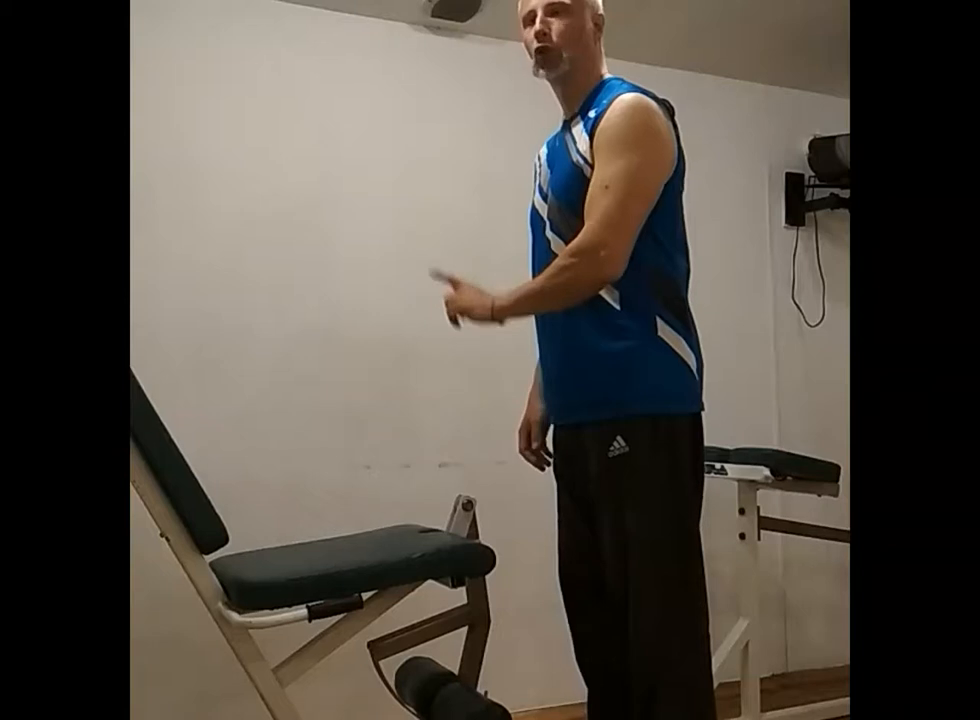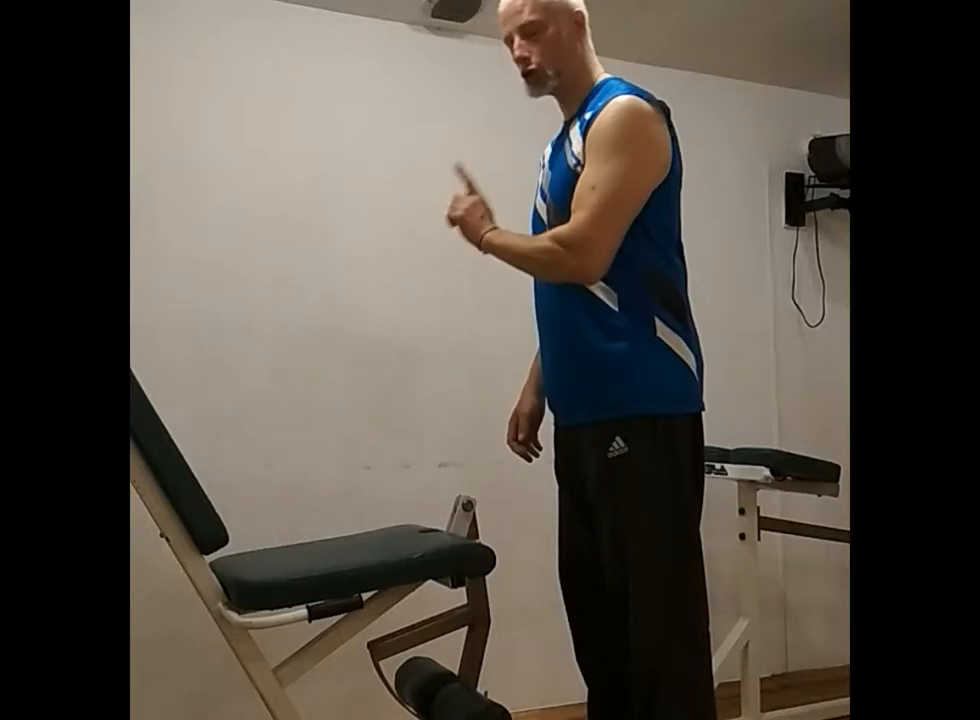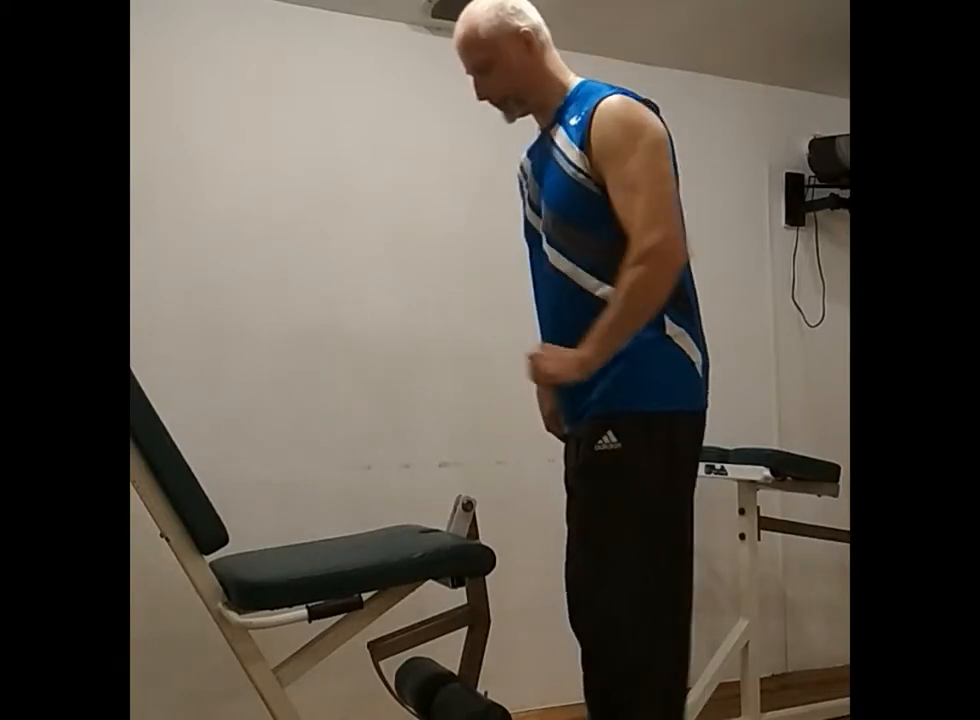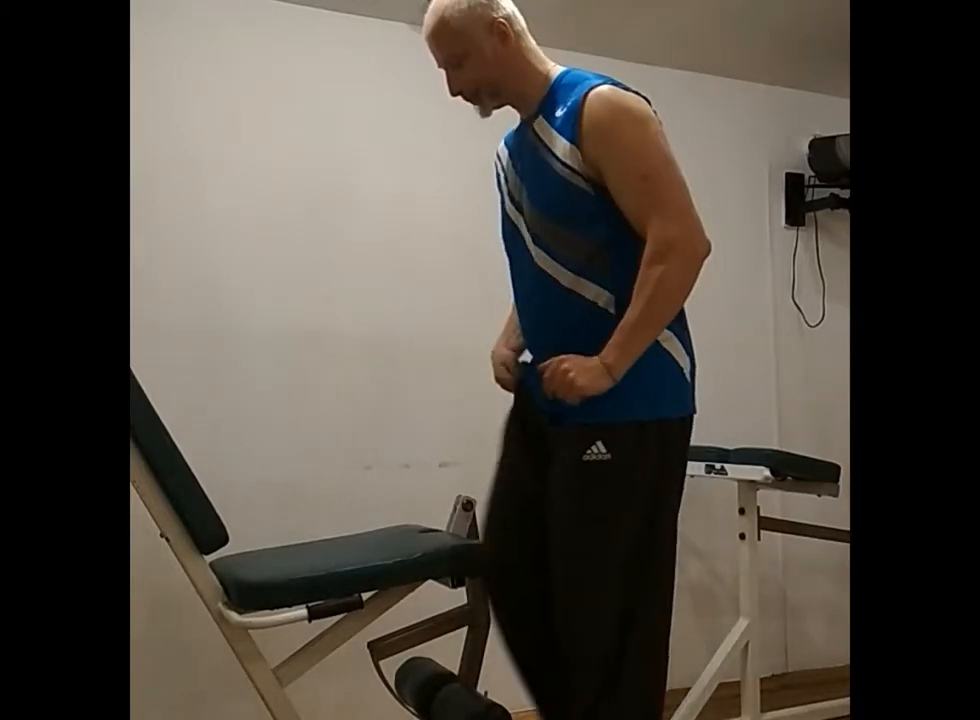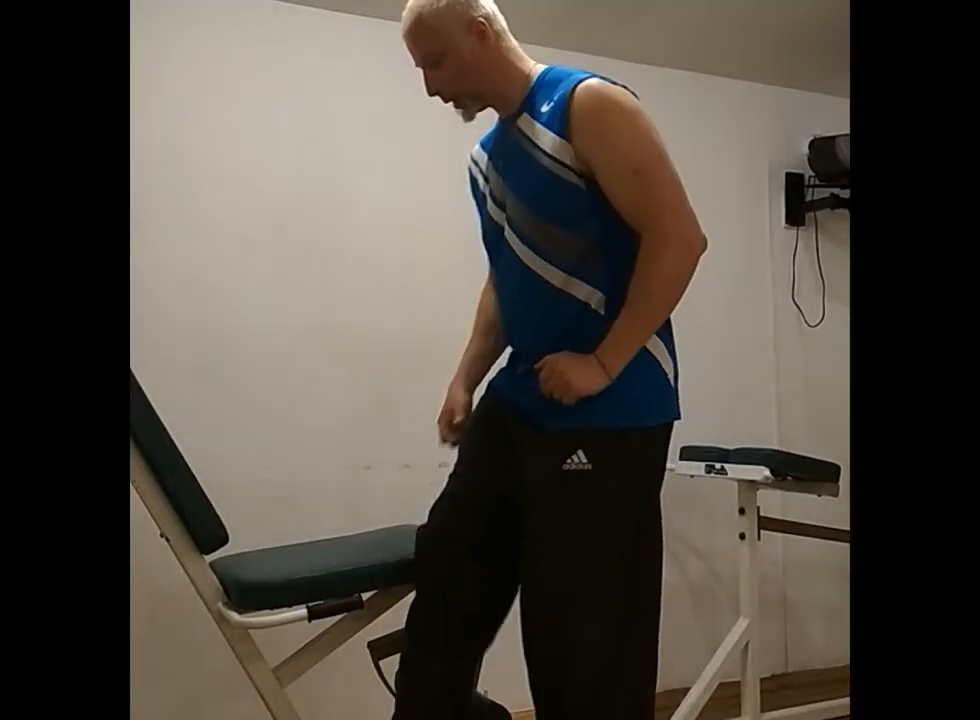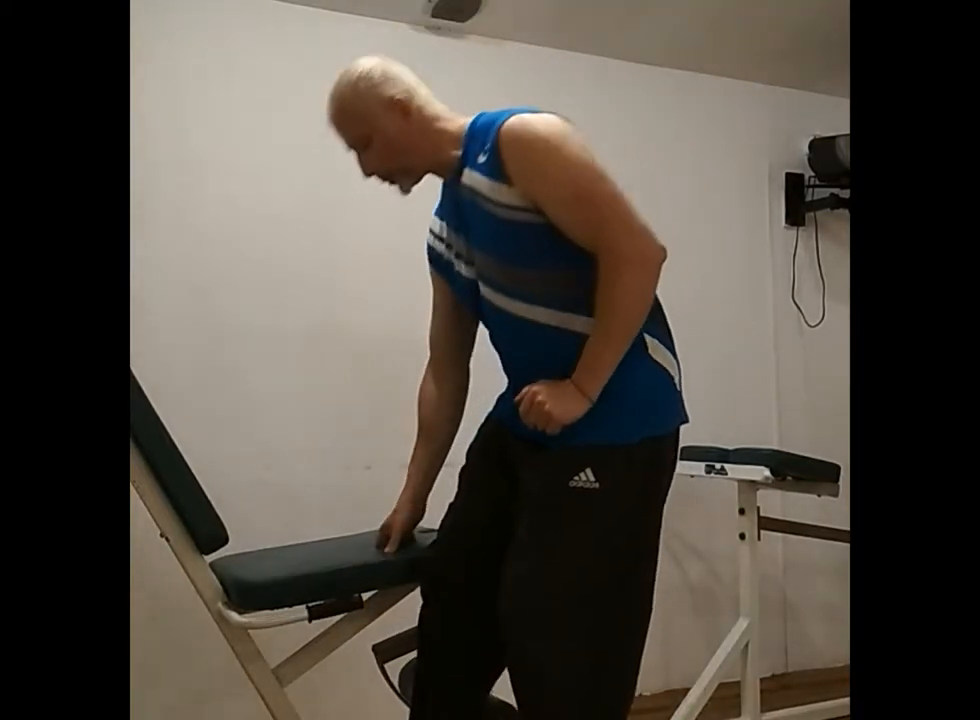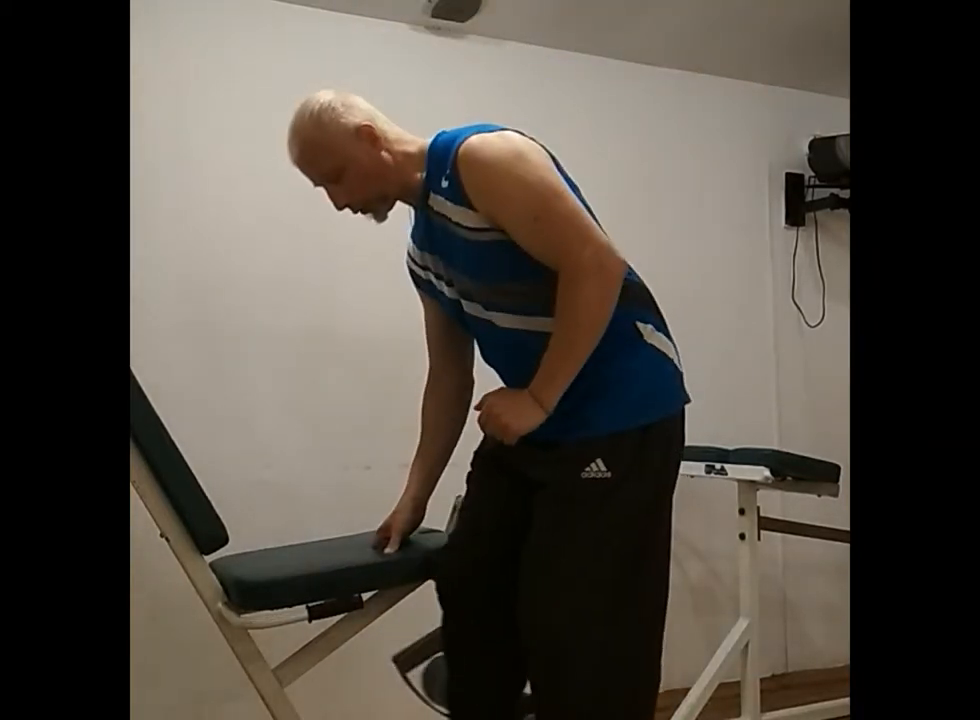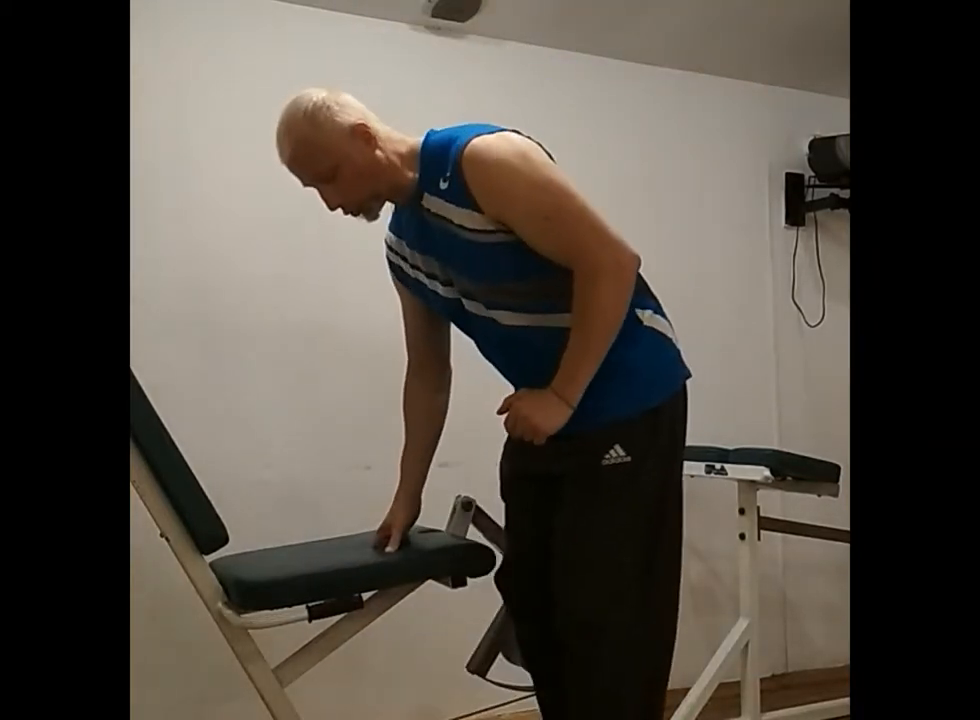
dt=0.4s
person 1, frame 1
left shoulder: (631, 115)
right shoulder: (555, 146)
left elbow: (601, 259)
left wrist: (494, 306)
right wrist: (541, 395)
left hip: (642, 406)
right hip: (583, 410)
left knee: (656, 607)
right knee: (593, 601)
person 1, frame 2
left shoulder: (626, 116)
right shoulder: (563, 142)
left elbow: (582, 256)
left wrist: (486, 234)
right wrist: (534, 390)
left hip: (642, 405)
right hip: (584, 408)
left knee: (655, 606)
right knee: (592, 599)
person 1, frame 3
left shoulder: (614, 118)
right shoulder: (537, 157)
left elbow: (659, 250)
left wrist: (585, 356)
right wrist: (552, 371)
left hip: (642, 398)
right hip: (591, 403)
left knee: (624, 602)
right knee: (599, 599)
person 1, frame 4
left shoulder: (604, 110)
right shoulder: (511, 149)
left elbow: (682, 243)
left wrist: (607, 366)
right wrist: (510, 340)
left hip: (628, 405)
right hip: (547, 396)
left knee: (606, 607)
right knee: (506, 567)
person 1, frame 5
left shoulder: (589, 106)
right shoulder: (485, 157)
left elbow: (678, 238)
left wrist: (604, 362)
right wrist: (466, 380)
left hip: (609, 413)
right hip: (520, 399)
left knee: (584, 621)
right knee: (449, 568)
person 1, frame 6
left shoulder: (523, 140)
right shoulder: (444, 233)
left elbow: (637, 252)
right elbow: (445, 370)
left wrist: (582, 390)
right wrist: (413, 494)
left hip: (618, 423)
right hip: (524, 421)
left knee: (556, 629)
right knee: (454, 592)
person 1, frame 7
left shoulder: (483, 158)
right shoulder: (422, 251)
left elbow: (598, 266)
right elbow: (449, 378)
left wrist: (538, 399)
right wrist: (414, 496)
left hip: (623, 414)
right hip: (530, 422)
left knee: (579, 623)
right knee: (469, 586)
person 1, frame 8
left shoulder: (484, 159)
right shoulder: (402, 245)
left elbow: (611, 260)
right elbow: (427, 372)
left wrist: (562, 396)
right wrist: (408, 494)
left hip: (626, 400)
right hip: (541, 413)
left knee: (605, 607)
right knee: (530, 592)
